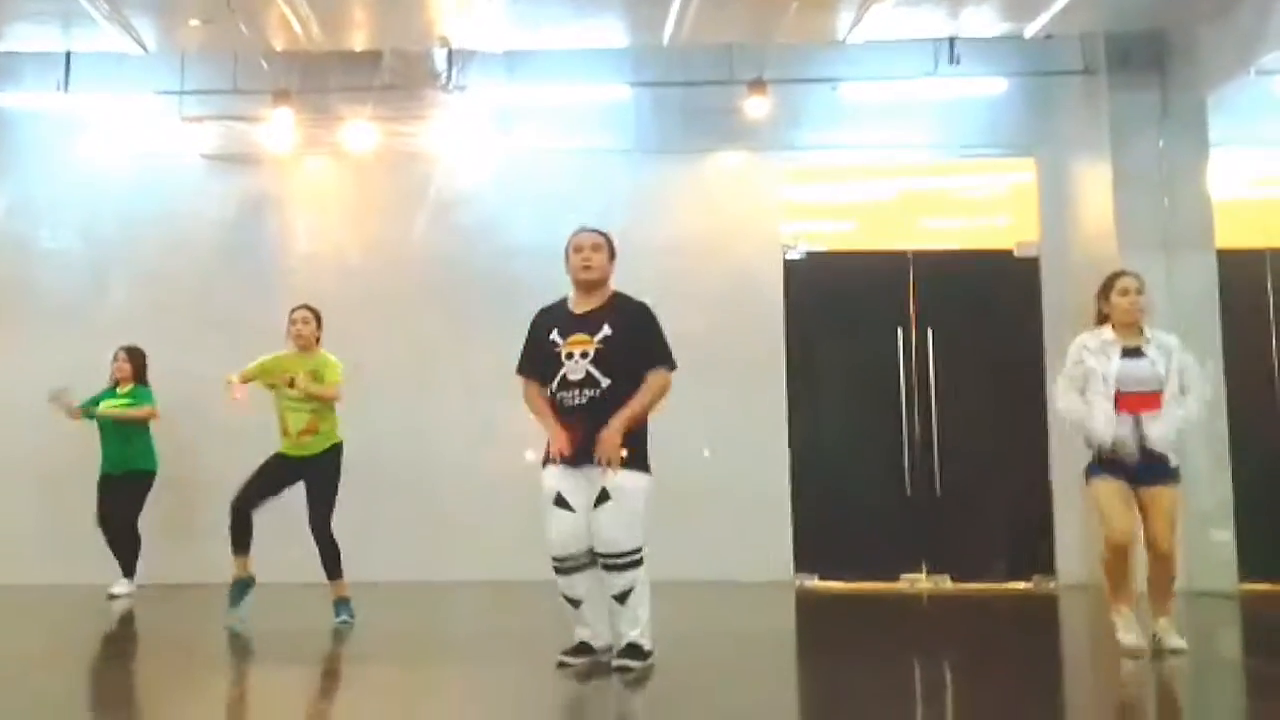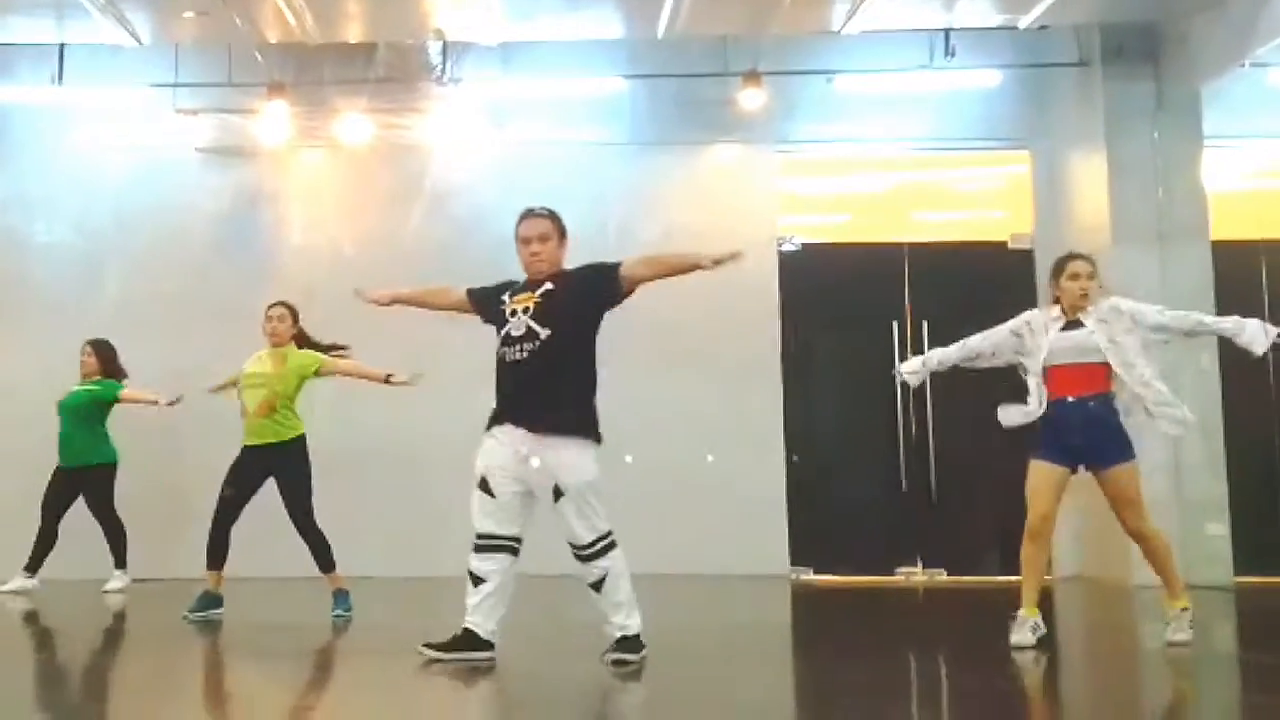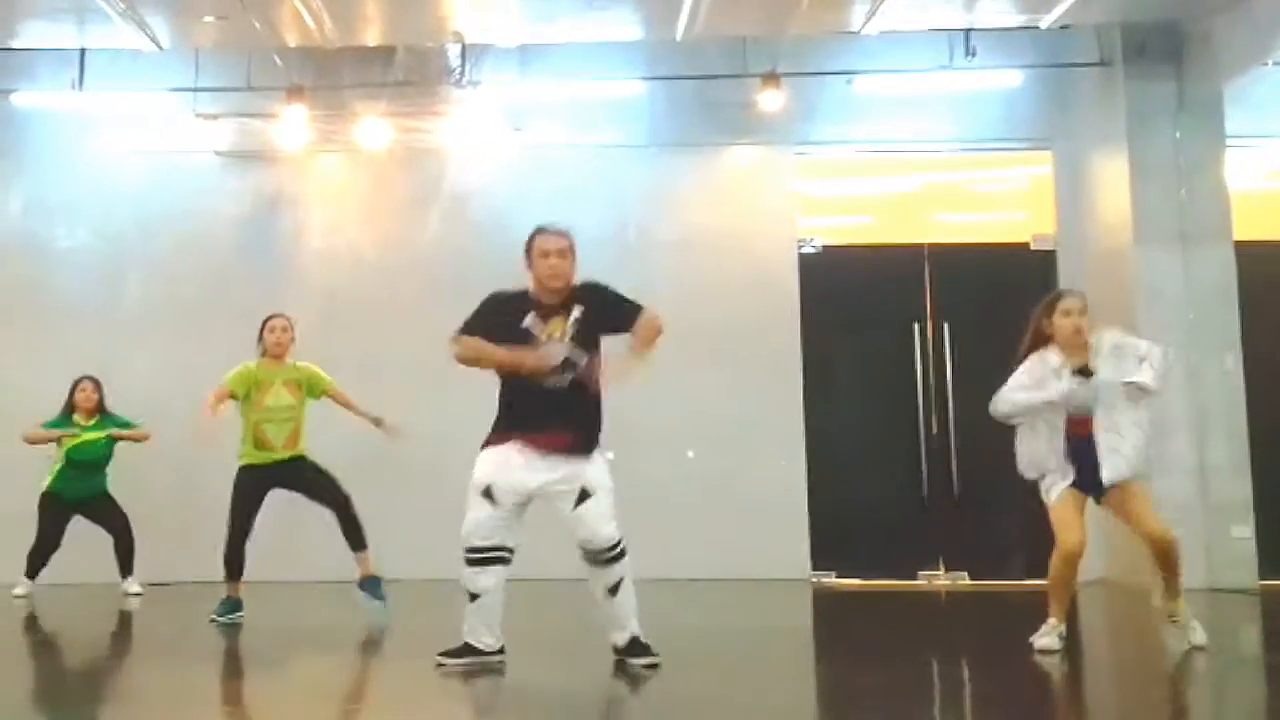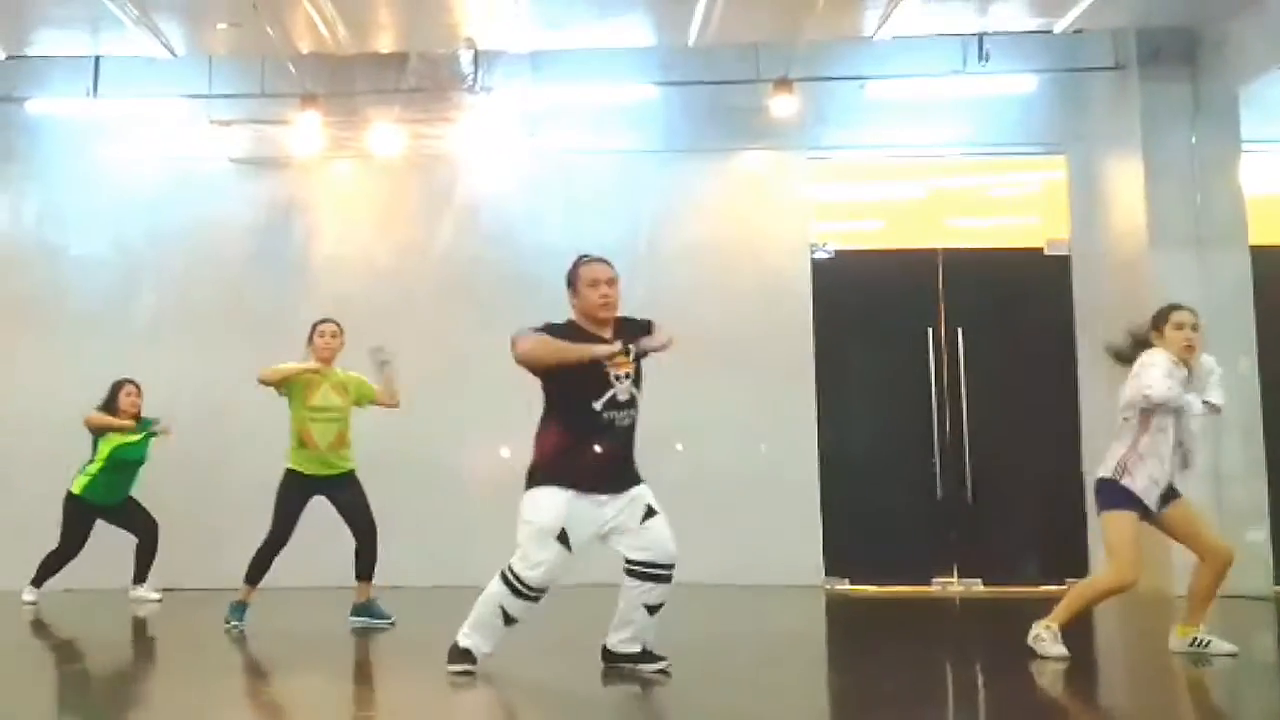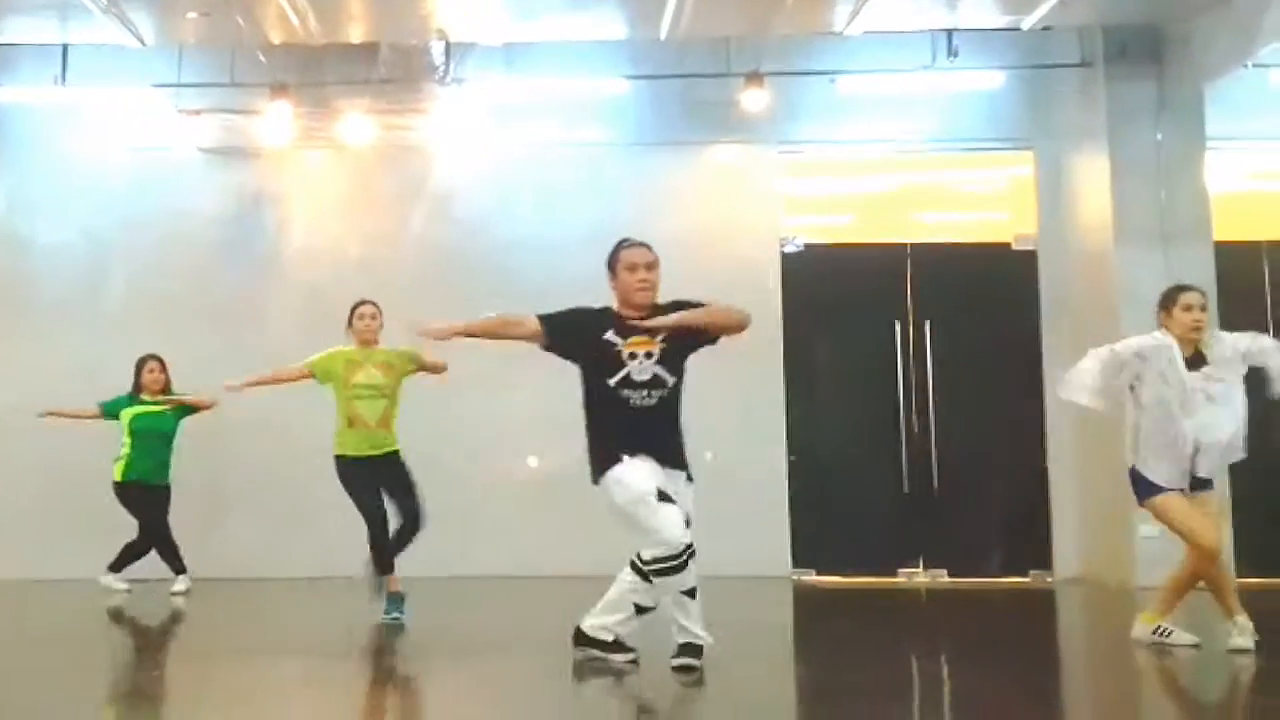
dt=0.5s
person 1, frame 1
left shoulder: (634, 315)
right shoulder: (547, 320)
left elbow: (660, 378)
right elbow: (531, 383)
left wrist: (619, 425)
right wrist: (553, 428)
left hip: (621, 451)
right hip: (567, 454)
left knee: (619, 550)
right knee: (566, 551)
left ankle: (635, 641)
right ankle: (592, 639)
person 1, frame 2
left shoulder: (586, 282)
right shoulder: (506, 294)
left elbow: (637, 270)
right elbow: (455, 298)
left wrist: (698, 261)
right wrist: (396, 296)
left hip: (567, 434)
right hip: (509, 432)
left knee: (588, 536)
right knee: (491, 531)
left ankle: (627, 632)
right ankle: (478, 634)
person 1, frame 3
left shoulder: (592, 299)
right shoulder: (503, 306)
left elbow: (650, 322)
right elbow: (463, 349)
left wrist: (624, 362)
right wrist: (523, 358)
left hip: (578, 452)
right hip: (513, 446)
left knee: (603, 541)
right knee: (480, 538)
left ankle: (628, 638)
right ankle: (483, 641)
person 1, frame 4
left shoulder: (628, 331)
right shoulder: (557, 336)
left elbow: (655, 335)
right elbow: (524, 349)
left wrist: (657, 340)
right wrist: (595, 350)
left hip: (621, 482)
right hip: (560, 482)
left knee: (659, 558)
right knee: (531, 575)
left ankle: (625, 647)
right ankle: (469, 644)
person 1, frame 5
left shoulder: (678, 319)
right shoulder: (587, 325)
left elbow: (739, 320)
right elbow: (520, 326)
left wrist: (686, 317)
right wrist: (456, 328)
left hip: (670, 459)
right hip: (621, 458)
left knee: (661, 556)
right knee: (671, 540)
left ankle: (597, 632)
right ankle: (691, 638)
person 2, frame 1
left shoulder: (1167, 344)
right shoulder: (1087, 346)
left elbow: (1194, 393)
right elbow: (1066, 398)
left wrist: (1166, 427)
right wrist: (1105, 429)
left hip: (1157, 448)
right hip: (1111, 451)
left knee: (1163, 546)
right knee: (1119, 536)
left ankle: (1163, 624)
right ankle: (1123, 610)
person 2, frame 2
left shoulder: (1115, 312)
right shoulder: (1033, 324)
left elbow: (1172, 320)
right elbow: (981, 343)
left wrist: (1241, 328)
right wrist: (924, 362)
left hip: (1104, 426)
right hip: (1057, 428)
left knee: (1137, 526)
right knee: (1037, 524)
left ankle: (1179, 604)
right ankle: (1028, 615)
person 2, frame 3
left shoulder: (1113, 344)
right shoulder: (1038, 366)
left elbow: (1153, 354)
right elbow: (1001, 406)
left wrist: (1148, 376)
right wrist: (1052, 392)
left hip: (1112, 459)
right hip: (1063, 465)
left knee: (1160, 535)
right knee: (1070, 545)
left ankle: (1176, 606)
right ankle: (1055, 622)
person 2, frame 4
left shoulder: (1195, 367)
right shoulder: (1154, 362)
left elbow: (1211, 378)
right elbow: (1156, 391)
left wrist: (1211, 397)
right wrist: (1188, 398)
left hip: (1157, 483)
right hip: (1120, 483)
left knee: (1219, 554)
right knee: (1123, 576)
left ankle: (1189, 632)
right ankle: (1047, 628)
person 2, frame 5
left shoulder: (1221, 347)
right shoulder: (1151, 348)
right elbow: (1105, 359)
right wrist: (1085, 389)
left hip: (1201, 469)
right hip: (1156, 471)
left knee: (1203, 558)
right knee: (1207, 544)
left ankle: (1151, 621)
right ankle: (1238, 620)
person 3, frame 1
left shoulder: (327, 363)
right shoulder: (276, 362)
left elbow: (333, 394)
right elbow: (237, 376)
left wrist: (295, 383)
right wrist: (236, 386)
left hip: (324, 454)
right hip: (288, 454)
left knee: (320, 528)
right knee: (241, 504)
left ankle: (341, 600)
right ankle: (242, 577)
person 3, frame 2
left shoulder: (301, 358)
right shoulder: (257, 359)
left elbow: (339, 365)
left wrist: (388, 378)
right wrist: (225, 385)
left hip: (286, 447)
right hip: (253, 449)
left knee: (303, 522)
right knee: (222, 518)
left ankle: (339, 591)
right ankle: (212, 594)
person 3, frame 3
left shoulder: (305, 373)
right shoulder: (247, 373)
left elbow: (340, 396)
right elbow: (215, 397)
left wrist: (371, 418)
right wrist: (210, 419)
left hip: (293, 460)
right hip: (254, 466)
left knee: (342, 503)
right knee: (236, 534)
left ankle: (368, 576)
right ankle: (232, 600)
person 3, frame 4
left shoulder: (352, 382)
right shoulder: (295, 372)
left elbow: (392, 401)
right elbow: (264, 377)
left wrist: (384, 368)
right wrist: (308, 368)
left hip: (340, 473)
right hip: (299, 472)
left knee: (367, 532)
right knee: (276, 540)
left ankle: (364, 603)
right ankle: (241, 602)
person 3, frame 5
left shoulder: (398, 357)
right shoulder: (335, 359)
left elbow: (440, 366)
right elbow: (291, 373)
left wrist: (425, 363)
right wrist: (247, 382)
left hip: (388, 453)
right hip: (351, 456)
left knee: (413, 517)
right knee: (377, 520)
left ankle: (381, 572)
right ankle: (392, 591)
person 4, frame 1
left shoulder: (142, 394)
right shoulder: (105, 395)
left elbow: (148, 412)
right elbow: (78, 413)
left wrist: (112, 413)
right wrist: (65, 404)
left hip: (139, 468)
right hip: (111, 470)
left knee: (125, 521)
right knee: (106, 520)
left ankle: (127, 580)
right ankle: (126, 574)
person 4, frame 2
left shoulder: (108, 386)
right shoulder: (80, 388)
left elbow: (129, 394)
left wrist: (158, 400)
left hip: (98, 461)
right hip: (69, 465)
left knee: (105, 515)
right knee: (49, 515)
left ankle: (120, 573)
right ankle: (28, 576)
person 4, frame 3
left shoulder: (110, 421)
right shoulder: (63, 423)
left elbow: (144, 433)
right elbow: (29, 437)
left wrist: (121, 433)
right wrist: (61, 433)
left hip: (95, 494)
right hip: (58, 494)
left knee: (122, 528)
right knee: (46, 541)
left ankle: (128, 579)
right ankle: (28, 580)
person 4, frame 4
left shoulder: (145, 425)
right shoulder: (106, 424)
left elbow: (160, 427)
right elbow: (90, 419)
left wrist: (161, 428)
right wrist: (124, 425)
left hip: (117, 500)
right hip: (84, 497)
left knee: (149, 531)
right knee: (68, 549)
left ankle: (138, 586)
right ankle: (33, 587)
person 4, frame 5
left shoulder: (175, 403)
right shoulder: (126, 403)
left elbow: (210, 402)
right elbow: (92, 412)
left wrist: (180, 400)
right wrist: (55, 412)
left hip: (159, 483)
right hip: (128, 480)
left knee: (149, 537)
right knee: (158, 527)
left ankle: (111, 574)
right ankle: (181, 575)
